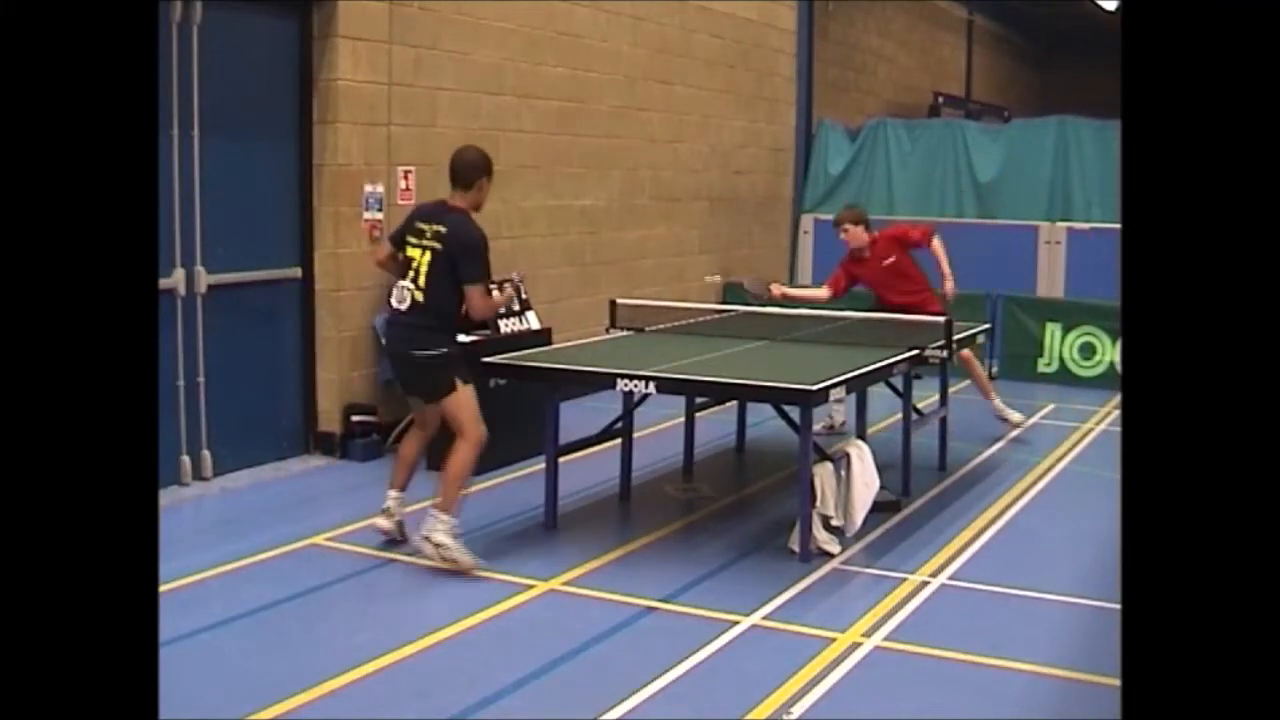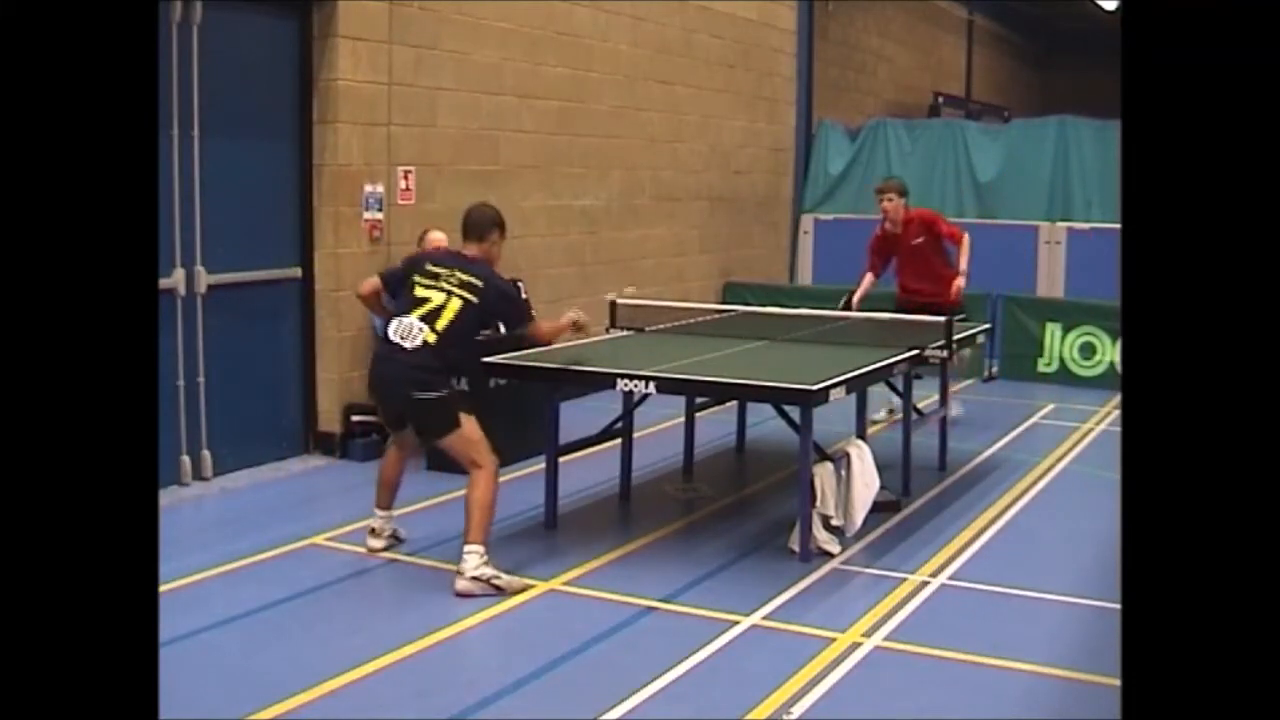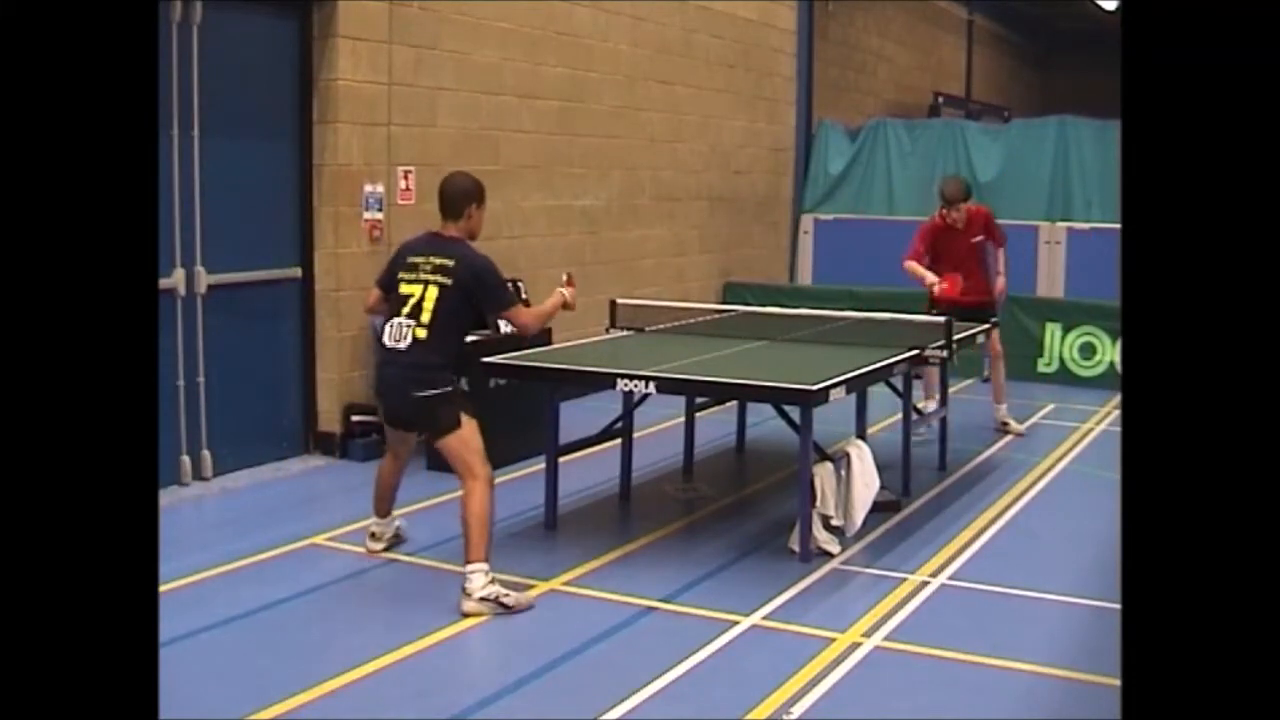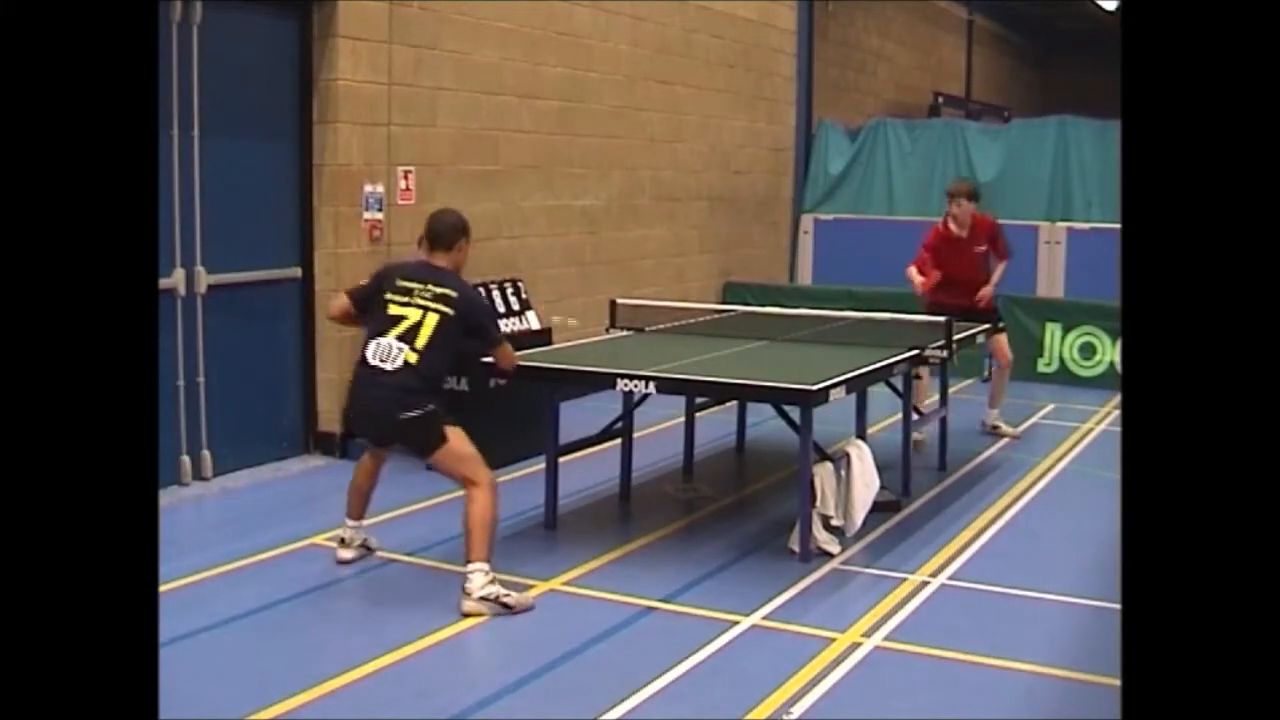
dt=0.5s
person 1, frame 1
left shoulder: (421, 215)
right shoulder: (468, 234)
left elbow: (383, 258)
right elbow: (478, 310)
right wrist: (502, 299)
left hip: (400, 337)
right hip: (430, 344)
left knee: (425, 424)
right knee: (472, 435)
left ankle: (391, 511)
right ankle: (439, 531)
person 1, frame 2
left shoulder: (422, 262)
right shoulder: (493, 285)
left elbow: (365, 292)
right elbow: (541, 333)
right wrist: (573, 319)
left hip: (383, 374)
right hip: (424, 386)
left knee: (401, 444)
right knee: (483, 468)
left ankle: (379, 528)
right ankle: (473, 567)
person 1, frame 3
left shoulder: (409, 251)
right shoulder: (473, 264)
left elbow: (373, 303)
right elbow: (525, 322)
right wrist: (560, 297)
left hip: (388, 376)
right hip: (429, 384)
left knee: (398, 452)
right knee: (477, 475)
left ankle: (380, 531)
right ankle: (478, 585)
person 1, frame 4
left shoulder: (390, 275)
right shoulder: (466, 298)
left elbow: (336, 312)
right elbow: (507, 363)
right wrist: (490, 341)
left hip: (363, 397)
right hip: (411, 407)
left knee: (374, 453)
right knee: (480, 482)
left ankle: (351, 537)
right ankle: (479, 586)
person 2, frame 1
left shoulder: (893, 237)
right shoulder: (849, 265)
left elbow: (932, 237)
right elbow: (827, 293)
left wrist: (947, 276)
right wrist: (788, 292)
left hip: (926, 307)
right hip: (891, 312)
left knee: (965, 356)
left ankle: (997, 406)
right ankle: (837, 418)
person 2, frame 2
left shoulder: (925, 219)
right shoulder: (880, 236)
left elbow: (963, 237)
right elbow: (874, 271)
left wrist: (962, 274)
right wrist: (857, 295)
left hip: (943, 295)
right hip: (909, 297)
left knee: (958, 353)
right ankle: (894, 404)
person 2, frame 3
left shoulder: (983, 216)
right shoulder: (932, 227)
left elbow: (999, 243)
right elbow: (909, 262)
left wrist: (1000, 274)
right wrist: (927, 275)
left hip: (980, 295)
right hip: (945, 297)
left knee: (996, 352)
left ankle: (1001, 415)
right ankle: (930, 409)
person 2, frame 4
left shoulder: (989, 227)
right shoulder: (938, 234)
left elbow: (1002, 257)
right elbow: (917, 267)
left wrist: (991, 286)
right wrist: (918, 279)
left hip: (980, 301)
right hip: (943, 302)
left knee: (1005, 360)
left ankle: (992, 419)
